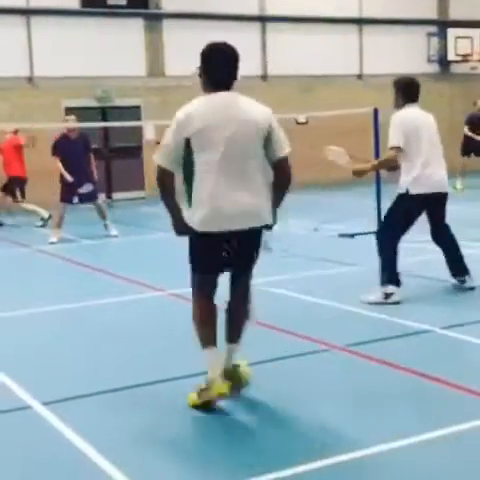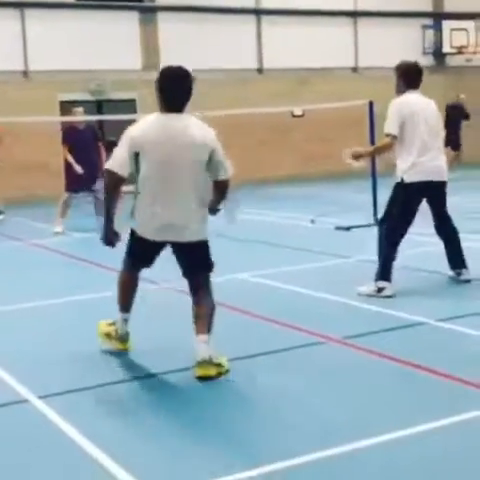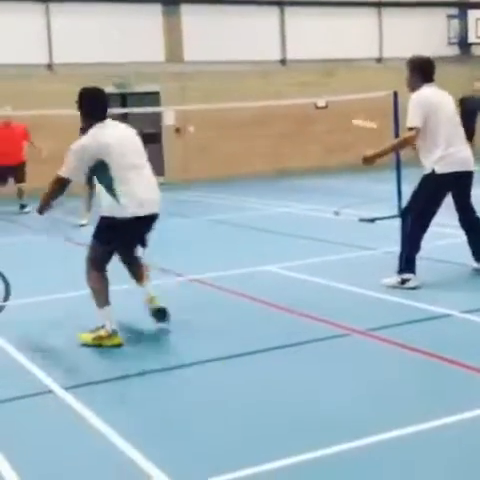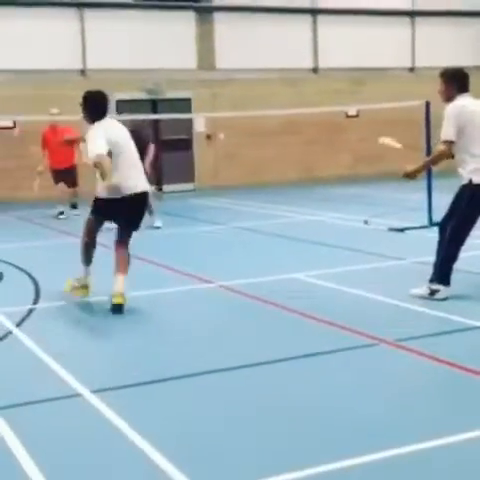
dt=0.4s
person 1, frame 1
left shoulder: (187, 115)
right shoulder: (262, 113)
left elbow: (164, 174)
right elbow: (283, 171)
left wrist: (176, 214)
right wrist: (272, 207)
left hip: (207, 219)
right hip: (252, 217)
left knee: (203, 292)
right knee: (240, 288)
left ankle: (214, 377)
right ankle: (231, 365)
person 1, frame 2
left shoulder: (138, 131)
right shoulder: (206, 134)
left elbow: (112, 180)
right elbow: (222, 185)
left wrist: (108, 224)
right wrist: (213, 205)
left hip: (148, 224)
right hip: (192, 226)
left knee: (129, 271)
right knee: (201, 289)
left ankle: (121, 331)
right ankle: (205, 357)
person 1, frame 3
left shoulder: (86, 143)
right shoulder: (127, 131)
left elbow: (61, 183)
left wrist: (42, 206)
left hip: (122, 210)
right hip: (151, 204)
left knee: (95, 264)
right knee: (127, 254)
left ankle: (109, 330)
right ankle: (152, 300)
person 1, frame 4
left shoulder: (96, 132)
right shoulder: (114, 125)
left elbow: (101, 157)
left wrist: (109, 180)
left hip: (114, 193)
right hip: (140, 190)
left knee: (90, 232)
right knee: (122, 241)
left ankle: (83, 282)
right ankle: (117, 292)
person 2, frame 1
left shoulder: (400, 117)
right shoulder: (428, 117)
left elbow: (393, 155)
left wrist: (368, 168)
right wrist: (397, 165)
left hip: (417, 187)
right hip: (439, 185)
left knee: (387, 233)
right knee: (441, 231)
left ankle: (390, 287)
right ankle: (463, 277)
person 2, frame 2
left shoulder: (399, 103)
right shoulder: (431, 104)
left elbow: (389, 142)
left wrist: (365, 153)
left hip: (413, 176)
right hip: (438, 173)
left knee: (389, 226)
right knee: (443, 221)
left ankle: (383, 283)
right ankle: (460, 269)
person 2, frame 3
left shoulder: (419, 97)
right shoulder: (445, 96)
left elbow: (411, 136)
left wrist: (378, 154)
right wrist: (423, 146)
left hip: (442, 167)
left knee: (412, 217)
left ankle: (407, 274)
person 2, frame 4
left shoulder: (455, 108)
left elbow: (445, 149)
left wrist: (417, 170)
right wrist: (459, 152)
left knee: (450, 228)
left ankle: (439, 285)
